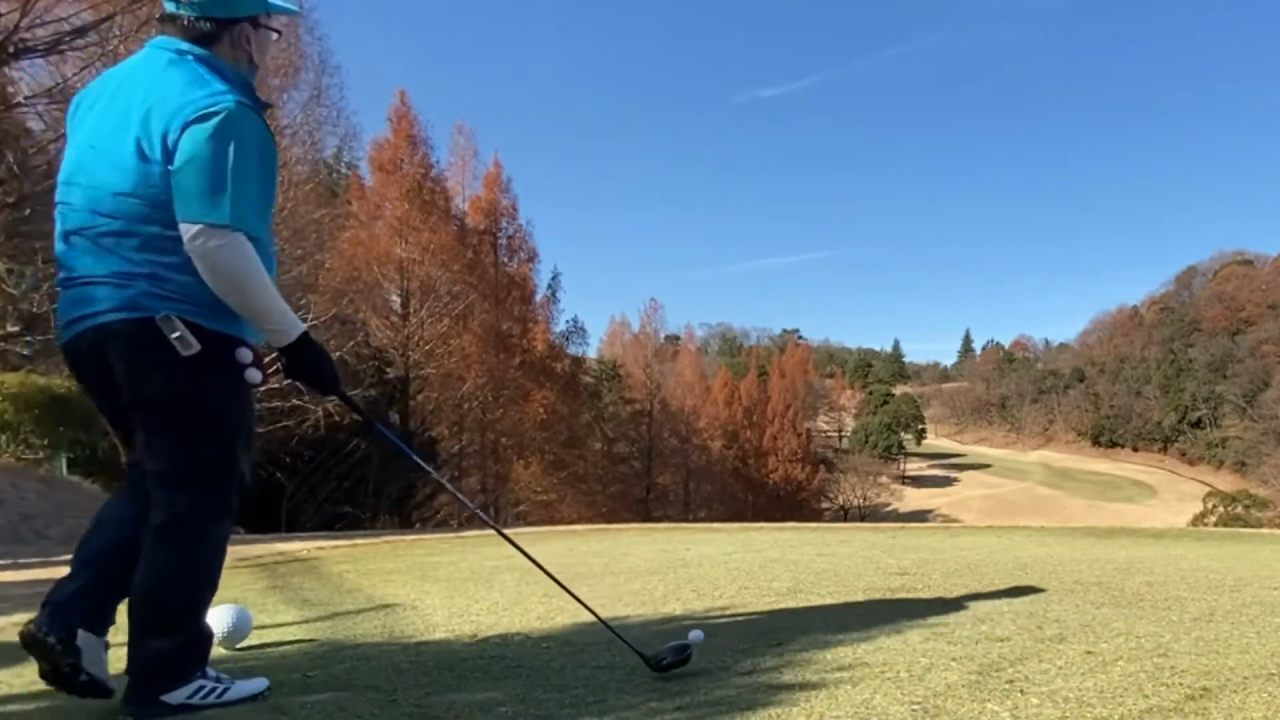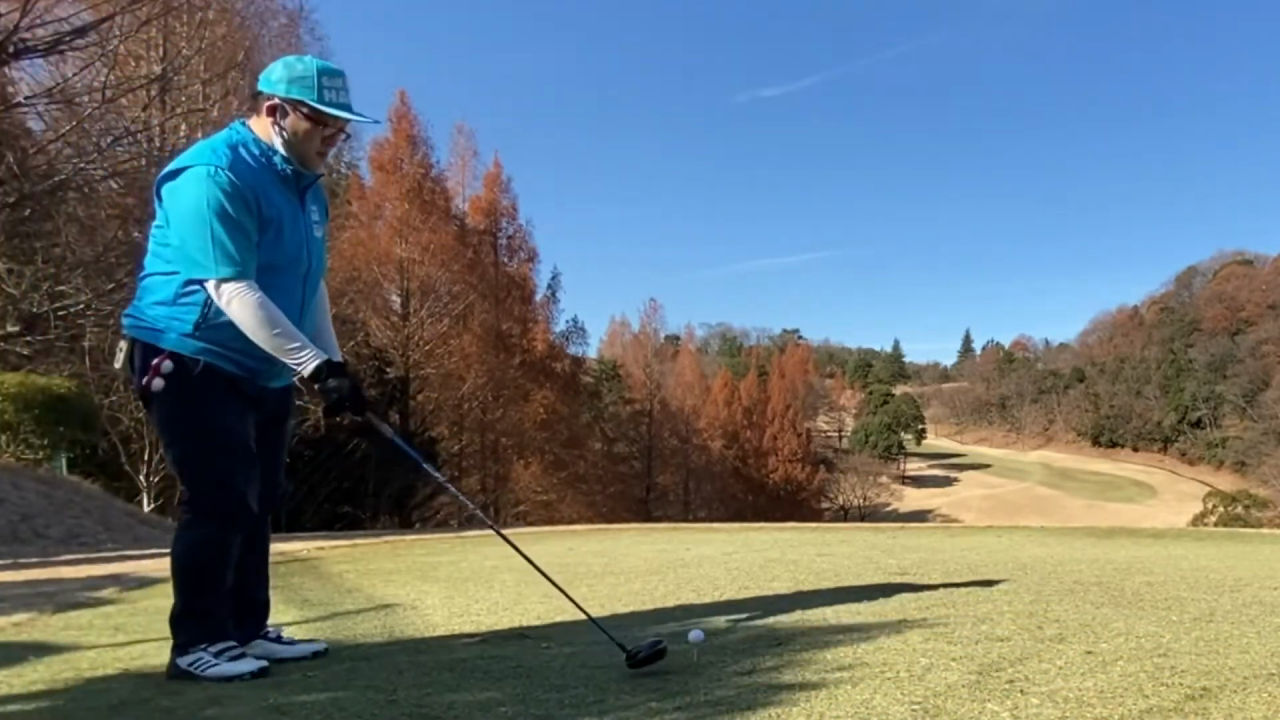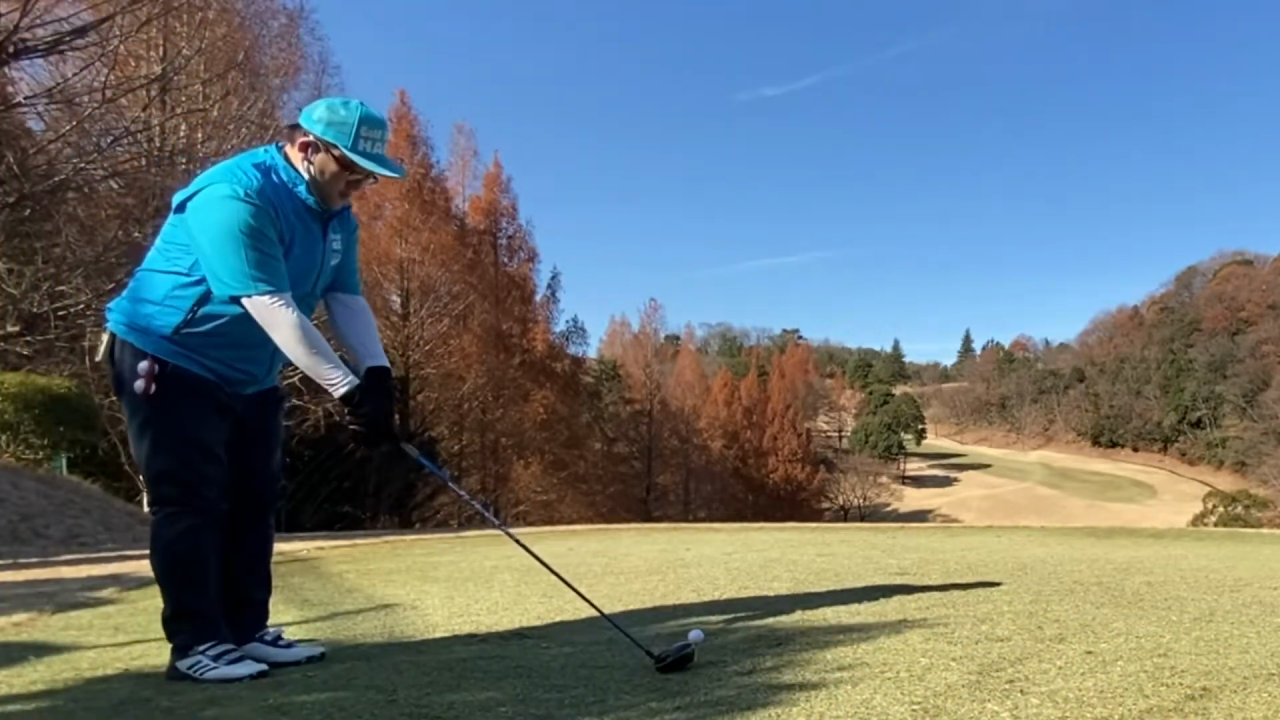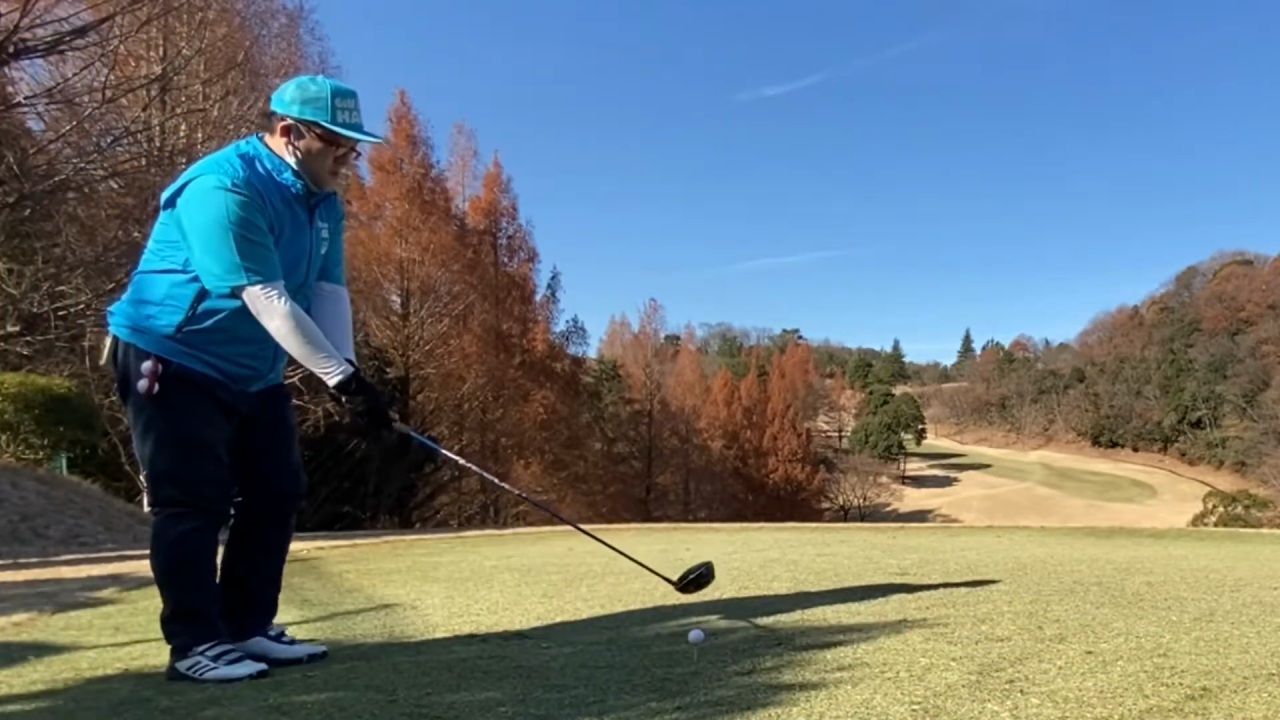
dt=0.7s
person 1, frame 1
left shoulder: (103, 90)
right shoulder: (216, 107)
right elbow: (213, 240)
right wrist: (292, 337)
left hip: (95, 326)
right hip: (181, 334)
left knee: (154, 485)
right knee: (190, 501)
left ankle: (69, 619)
person 1, frame 2
left shoulder: (303, 185)
right shoulder: (214, 175)
left elbow: (308, 284)
right elbow: (234, 291)
left wrist: (331, 362)
right wrist: (315, 366)
left hip: (261, 372)
right hip: (190, 362)
left knee: (254, 502)
right knee: (220, 500)
left ankle: (244, 629)
right ankle: (197, 641)
person 1, frame 3
left shoulder: (335, 215)
right shoulder: (236, 196)
left elbow: (347, 300)
right elbow: (273, 310)
left wrist: (376, 372)
right wrist: (346, 388)
left hip: (247, 376)
right hip: (168, 363)
left knee: (252, 501)
right knee: (191, 503)
left ankle: (244, 631)
right ankle: (196, 643)
person 1, frame 4
left shoulder: (323, 202)
right shoulder: (225, 188)
left elbow: (328, 293)
right elbow: (268, 302)
left wrist: (347, 373)
right wrist: (343, 380)
left hip: (251, 374)
right hip: (172, 362)
left knee: (275, 493)
right knee: (193, 505)
left ankle: (246, 628)
right ankle: (195, 643)
